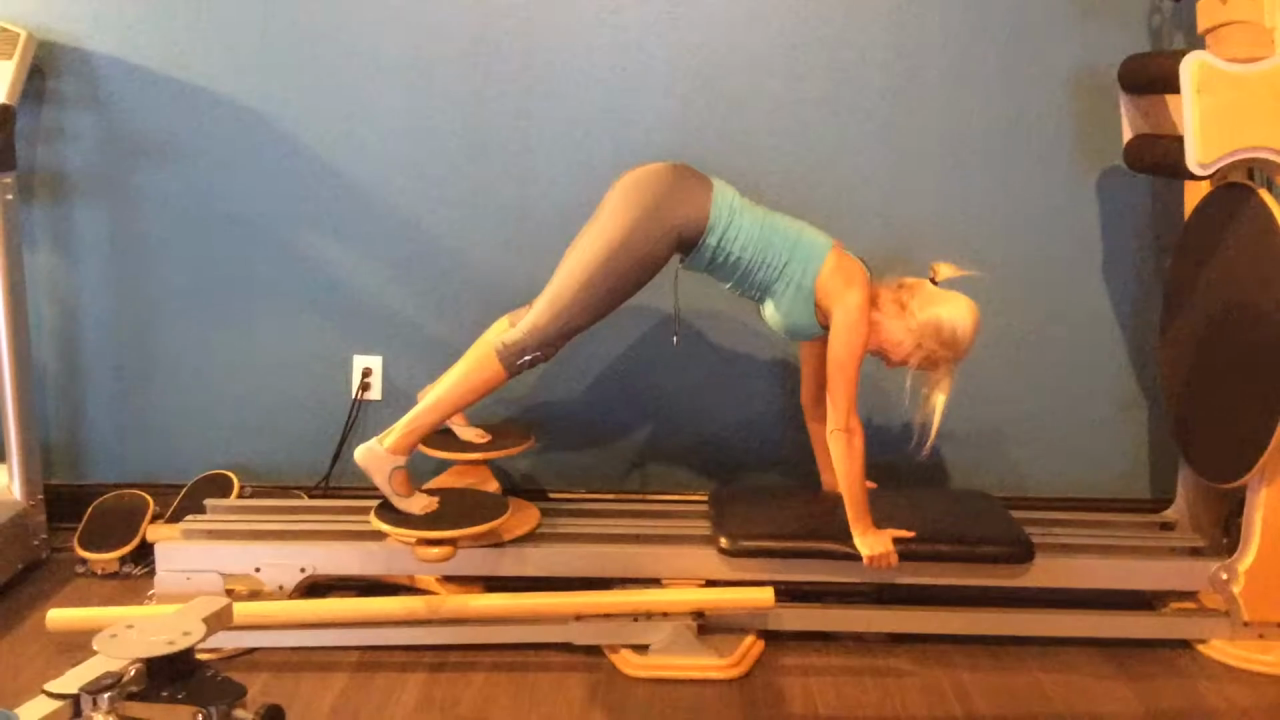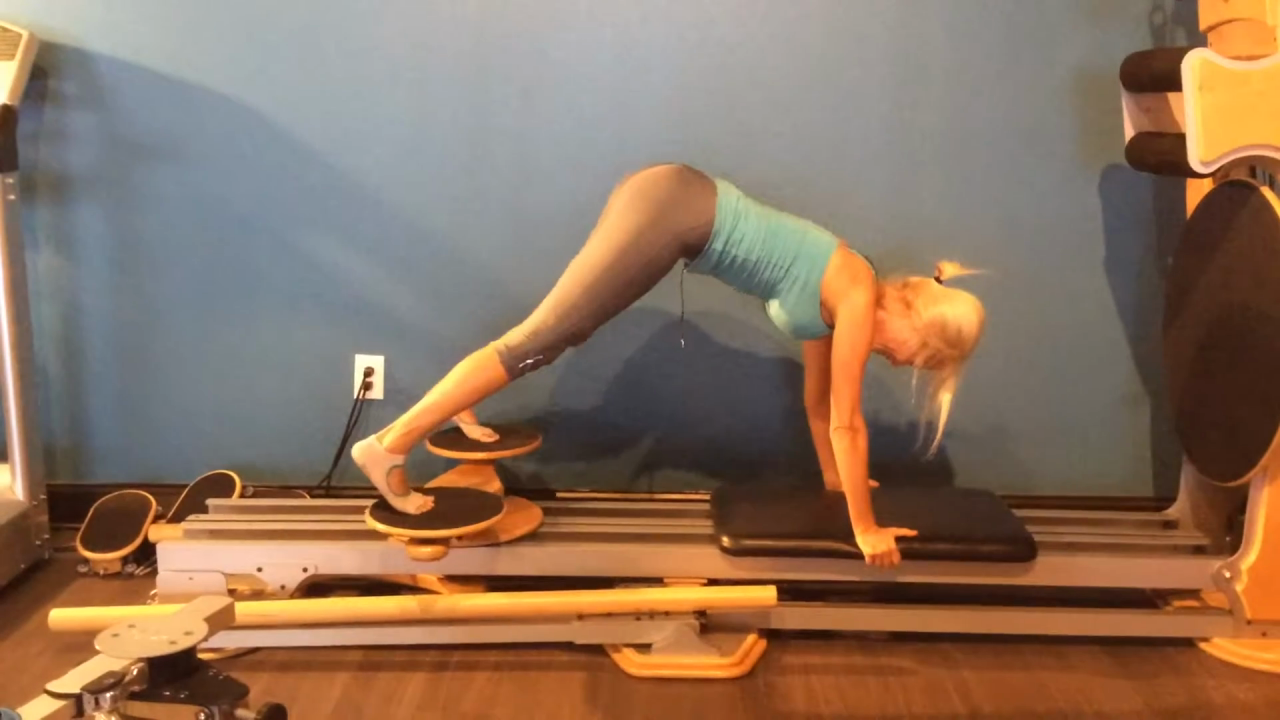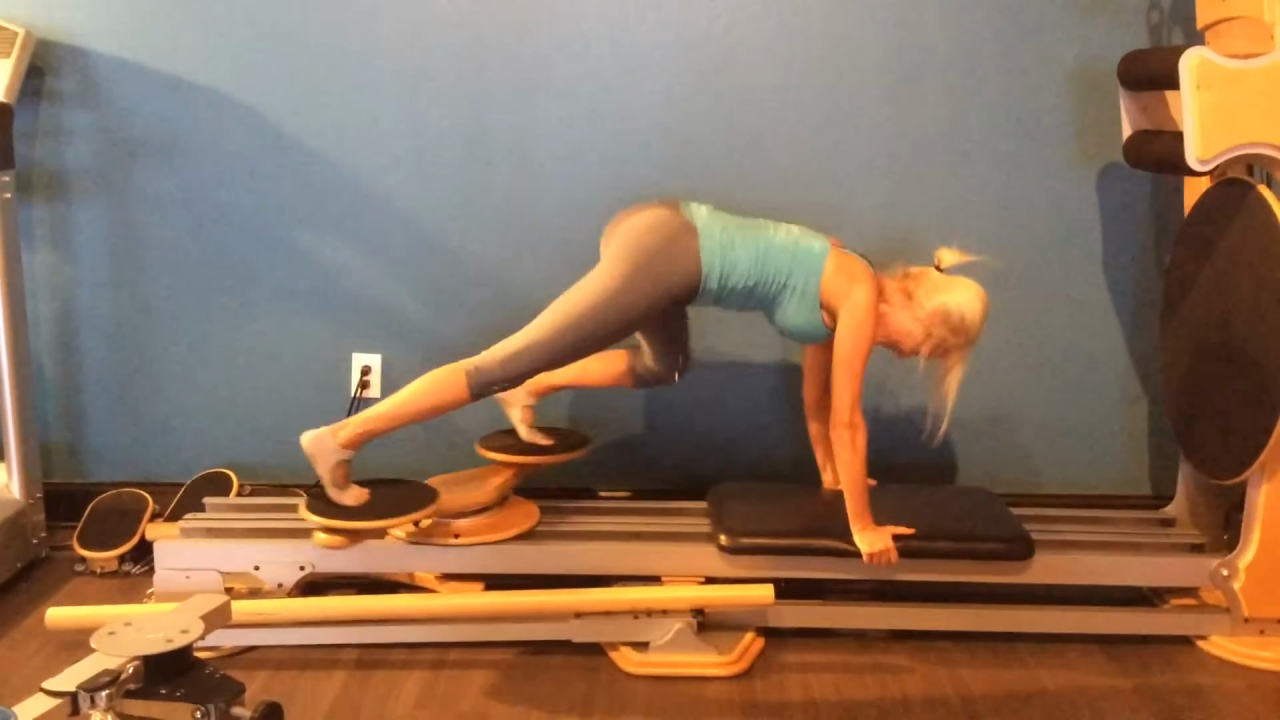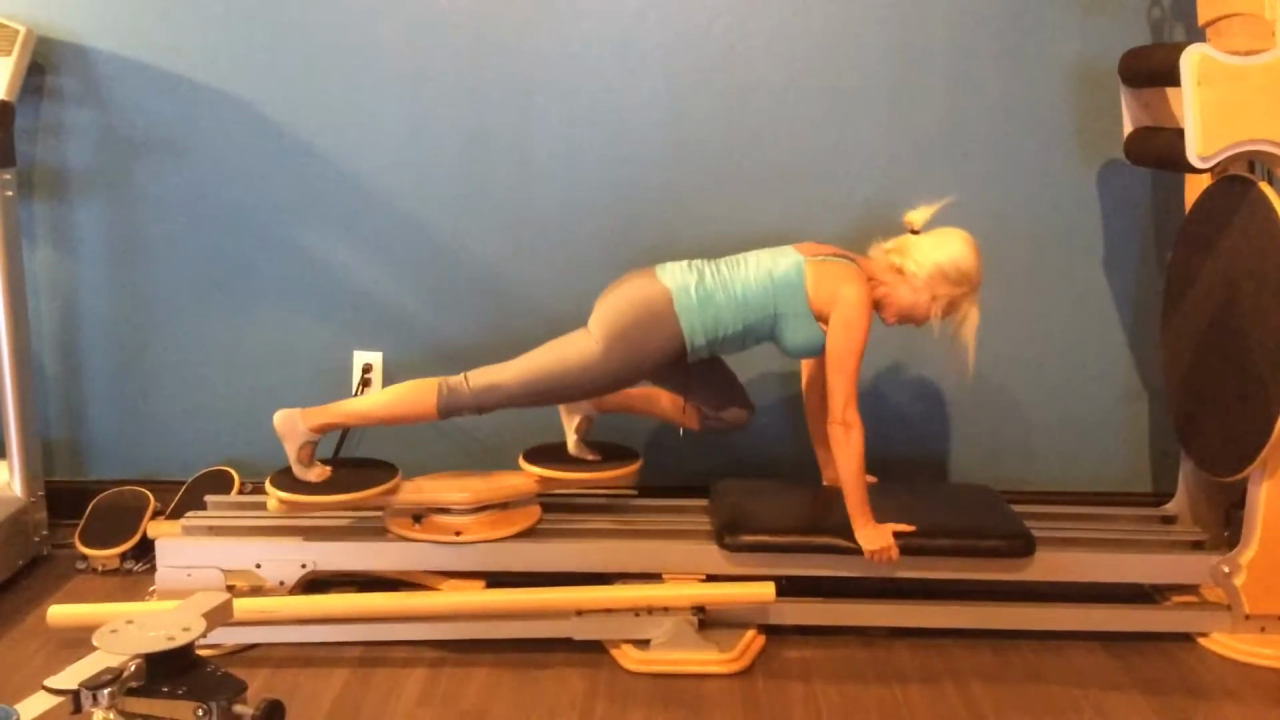
dt=0.5s
person 1, frame 1
left shoulder: (831, 303)
right shoulder: (853, 299)
left elbow: (815, 405)
right elbow: (842, 423)
left wrist: (833, 483)
right wrist: (863, 529)
left hip: (666, 203)
right hip: (666, 206)
left knee: (543, 313)
right knee: (539, 335)
left ankle: (442, 395)
right ankle: (392, 445)
person 1, frame 2
left shoulder: (837, 301)
right shoulder: (860, 297)
left elbow: (817, 401)
right elbow: (847, 421)
left wrist: (833, 479)
right wrist: (865, 527)
left hip: (669, 201)
right hip: (671, 208)
left knee: (567, 325)
right knee: (540, 340)
left ankle: (457, 398)
right ankle: (389, 445)
person 1, frame 3
left shoulder: (835, 298)
right shoulder: (862, 295)
left elbow: (815, 403)
right elbow: (845, 422)
left wrist: (831, 479)
right wrist: (864, 527)
left hip: (661, 232)
right hip: (664, 253)
left knee: (664, 367)
right knee: (509, 361)
left ankle: (527, 392)
right ankle: (339, 439)
person 1, frame 4
left shoulder: (836, 268)
right shoulder: (853, 293)
left elbow: (814, 384)
right elbow: (843, 418)
left wrist: (832, 473)
right wrist: (863, 523)
left hip: (653, 300)
right hip: (645, 325)
left knee: (732, 413)
right knee: (477, 392)
left ankle: (592, 404)
right ankle: (308, 421)
